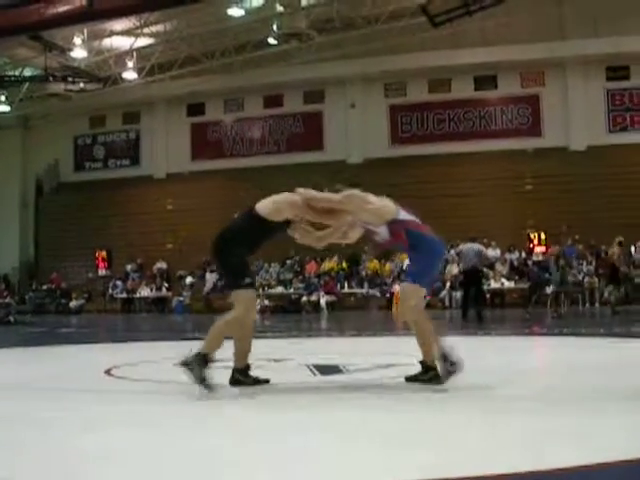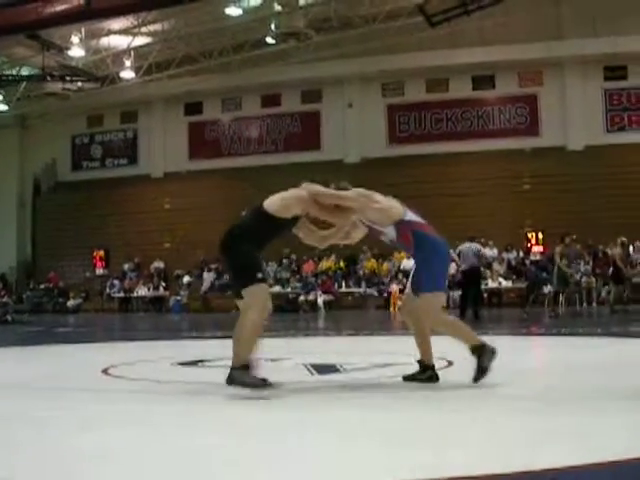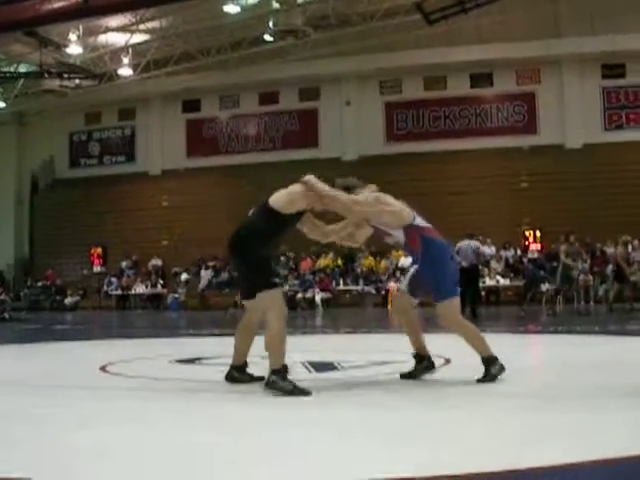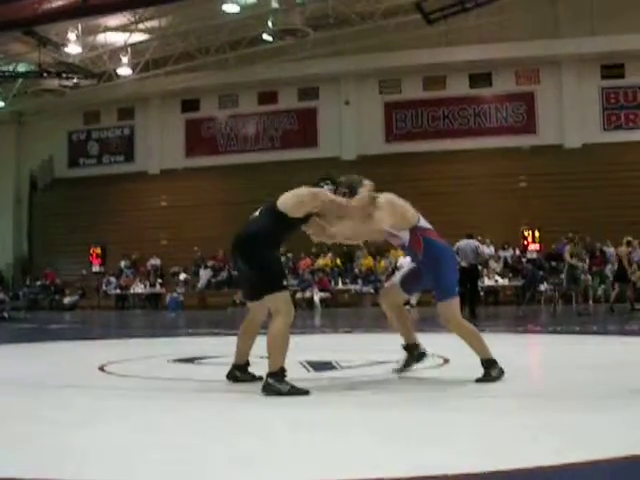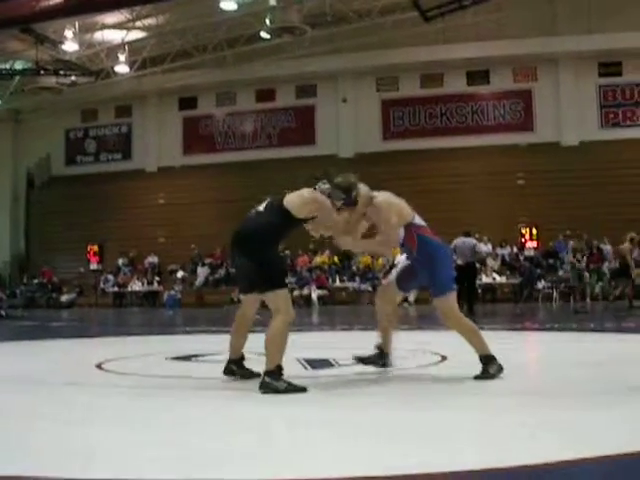
dt=0.1s
person 1, frame 1
left shoulder: (289, 216)
right shoulder: (292, 201)
left elbow: (315, 241)
right elbow: (328, 217)
left hip: (236, 251)
right hip: (231, 248)
left knee: (248, 312)
right knee: (244, 309)
left ankle: (240, 371)
right ankle: (200, 359)
person 1, frame 2
left shoulder: (295, 213)
right shoulder: (297, 197)
left elbow: (320, 241)
right elbow: (338, 216)
left wrist: (348, 225)
left hip: (240, 246)
right hip: (239, 245)
left knee: (251, 310)
right knee: (261, 305)
left ankle: (238, 370)
right ankle: (243, 367)
person 1, frame 3
left shoulder: (300, 209)
right shoulder: (302, 192)
left elbow: (325, 235)
left hip: (246, 247)
right hip: (249, 247)
left knee: (255, 312)
right knee: (277, 310)
left ankle: (237, 369)
right ankle: (277, 376)
person 1, frame 4
left shoulder: (302, 203)
right shoulder: (311, 195)
right elbow: (352, 208)
right wrist: (367, 191)
left hip: (245, 247)
right hip: (258, 249)
left knee: (257, 313)
right knee: (283, 313)
left ankle: (239, 368)
right ankle: (274, 378)
person 1, frame 5
left shoulder: (297, 197)
right shoulder: (315, 198)
left elbow: (317, 229)
left hip: (242, 243)
right hip: (259, 246)
left knee: (249, 306)
right knee: (283, 312)
left ankle: (234, 362)
right ankle: (272, 376)
person 2, frame 1
left shoulder: (358, 200)
right shoulder: (362, 214)
left elbow: (313, 198)
right elbow: (346, 236)
left wrist: (301, 191)
right wrist: (312, 232)
left hip: (428, 249)
right hip: (426, 250)
left knee: (404, 307)
right knee: (413, 311)
left ankle: (444, 358)
right ankle: (430, 369)
person 2, frame 2
left shoulder: (363, 199)
right shoulder: (365, 213)
left elbow: (324, 195)
right elbow: (348, 237)
left wrist: (308, 187)
left hip: (432, 252)
right hip: (426, 254)
left knee: (431, 314)
right knee: (409, 310)
left ankle: (482, 350)
right ankle: (427, 368)
person 2, frame 3
left shoulder: (375, 202)
right shoulder: (368, 212)
left elbow: (342, 203)
right elbow: (354, 239)
left wrist: (313, 182)
left hip: (438, 256)
right hip: (425, 259)
left knee: (450, 319)
right knee: (399, 308)
left ankle: (492, 362)
right ankle: (424, 360)
person 2, frame 4
left shoulder: (385, 203)
right shoulder: (375, 209)
left elbow: (377, 232)
right elbow: (355, 235)
left wrist: (336, 228)
right wrist: (331, 231)
left hip: (439, 258)
right hip: (422, 261)
left knee: (451, 319)
right knee: (387, 297)
left ankle: (491, 364)
right ankle: (414, 348)
person 2, frame 5
left shoulder: (381, 203)
right shoulder: (371, 205)
left elbow: (388, 245)
left wrist: (352, 243)
left hip: (432, 255)
right hip: (416, 257)
left knee: (449, 315)
right knee: (384, 296)
left ankle: (490, 361)
right ankle: (383, 353)
